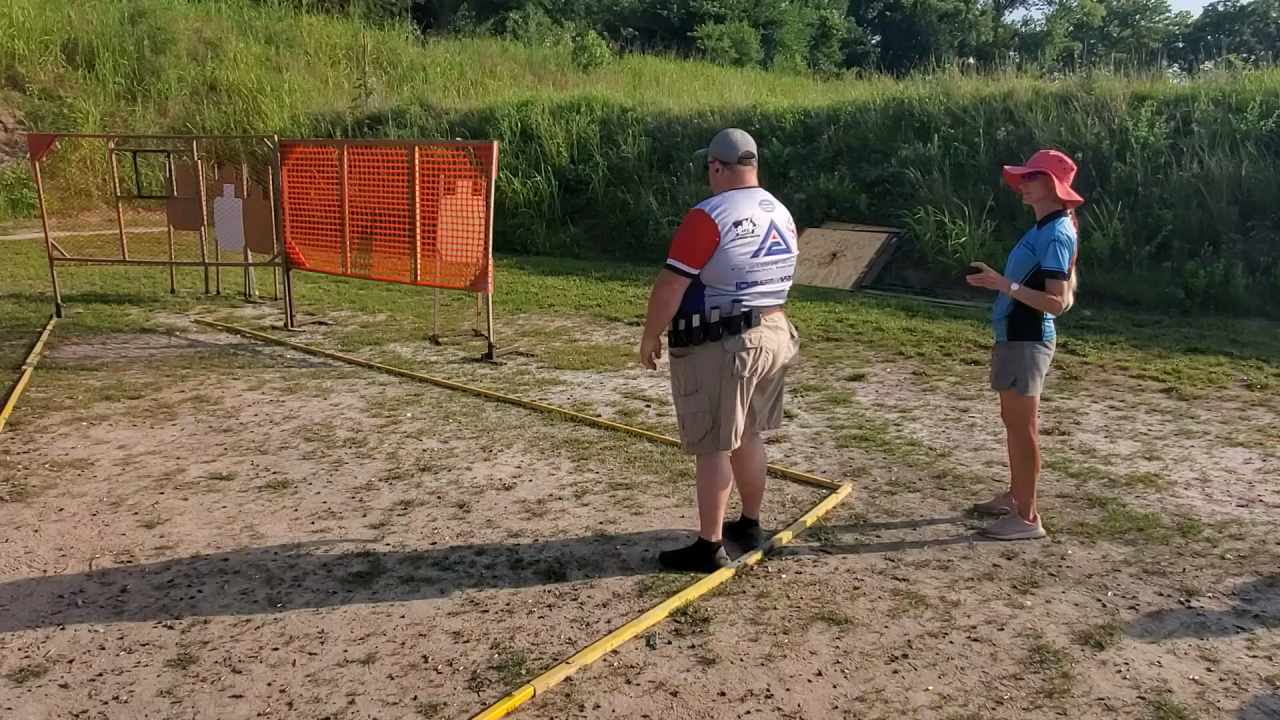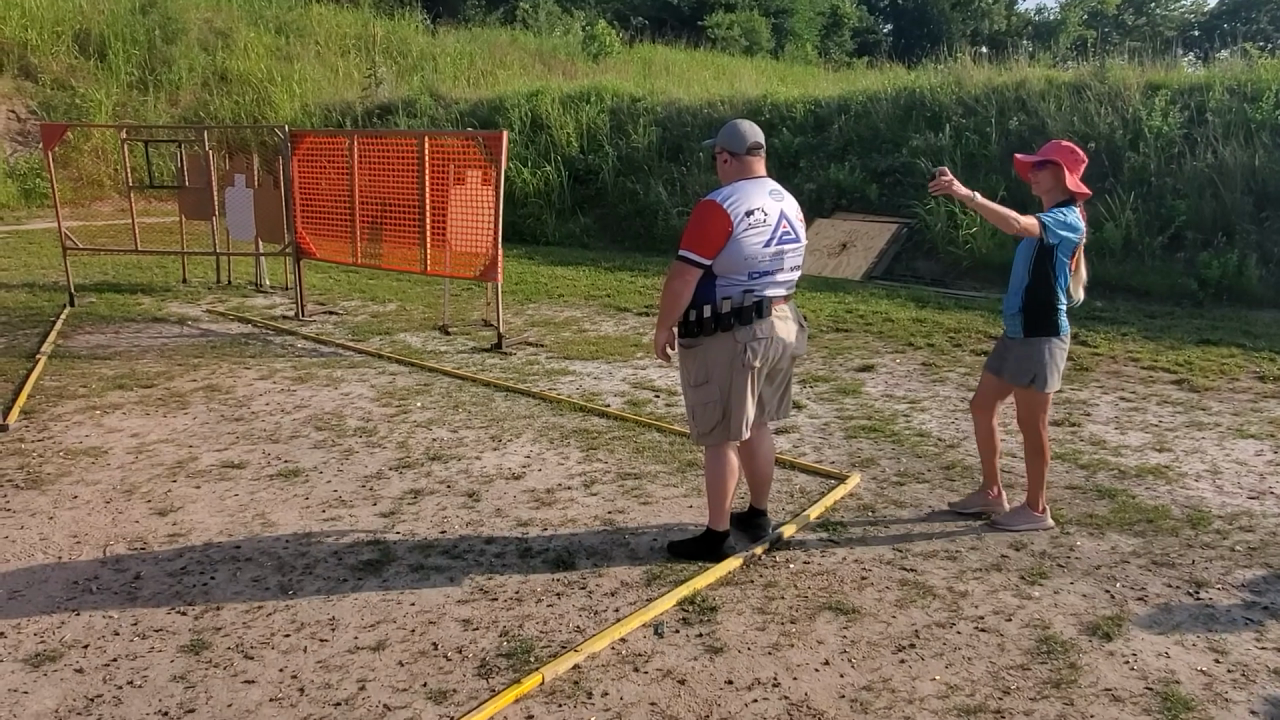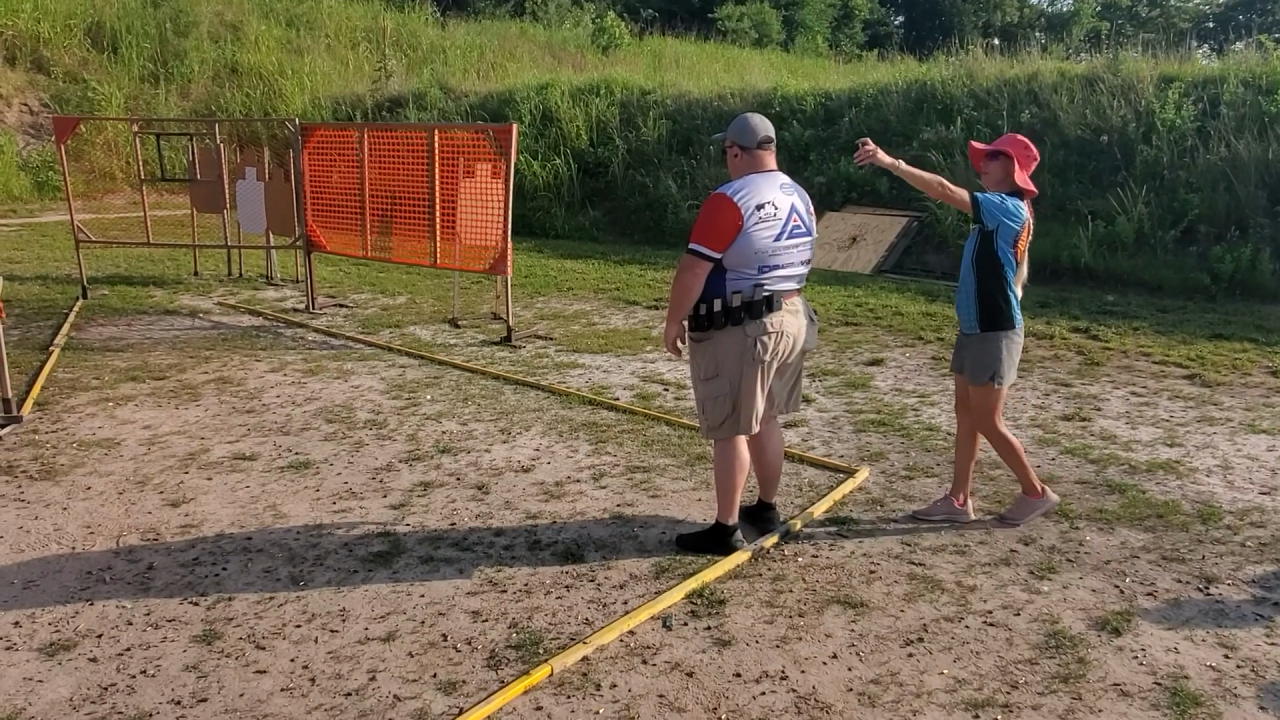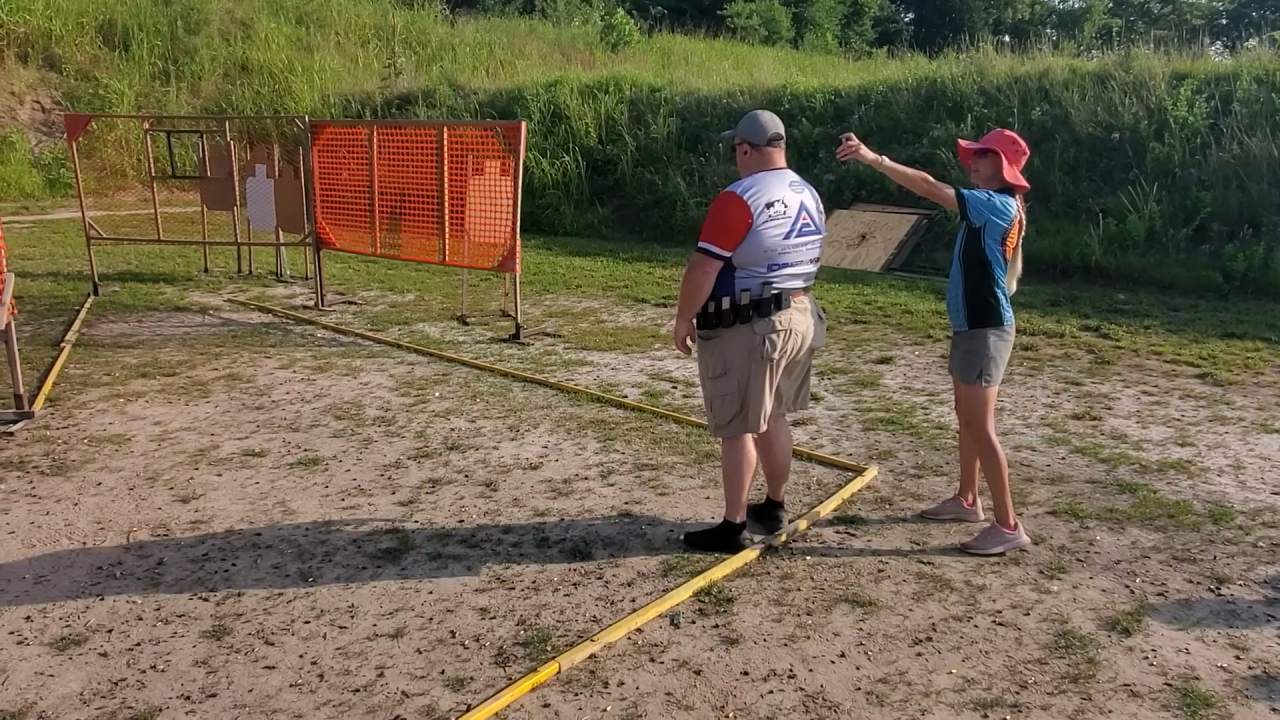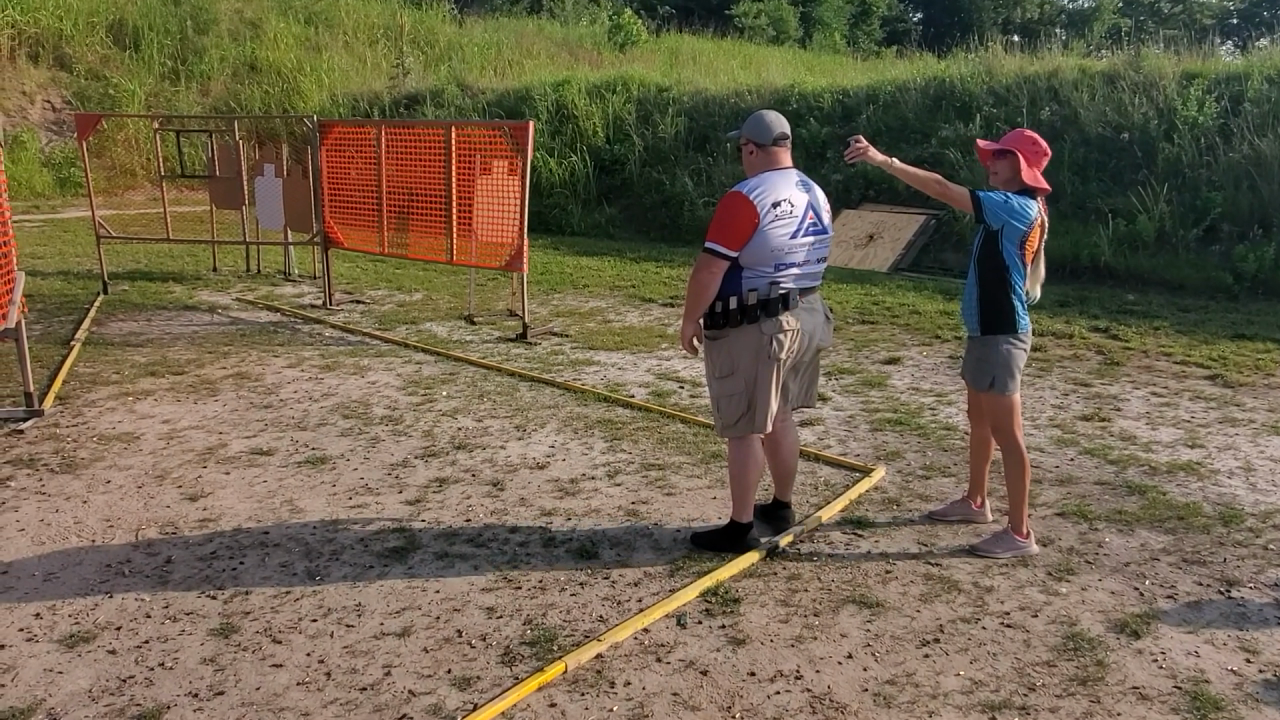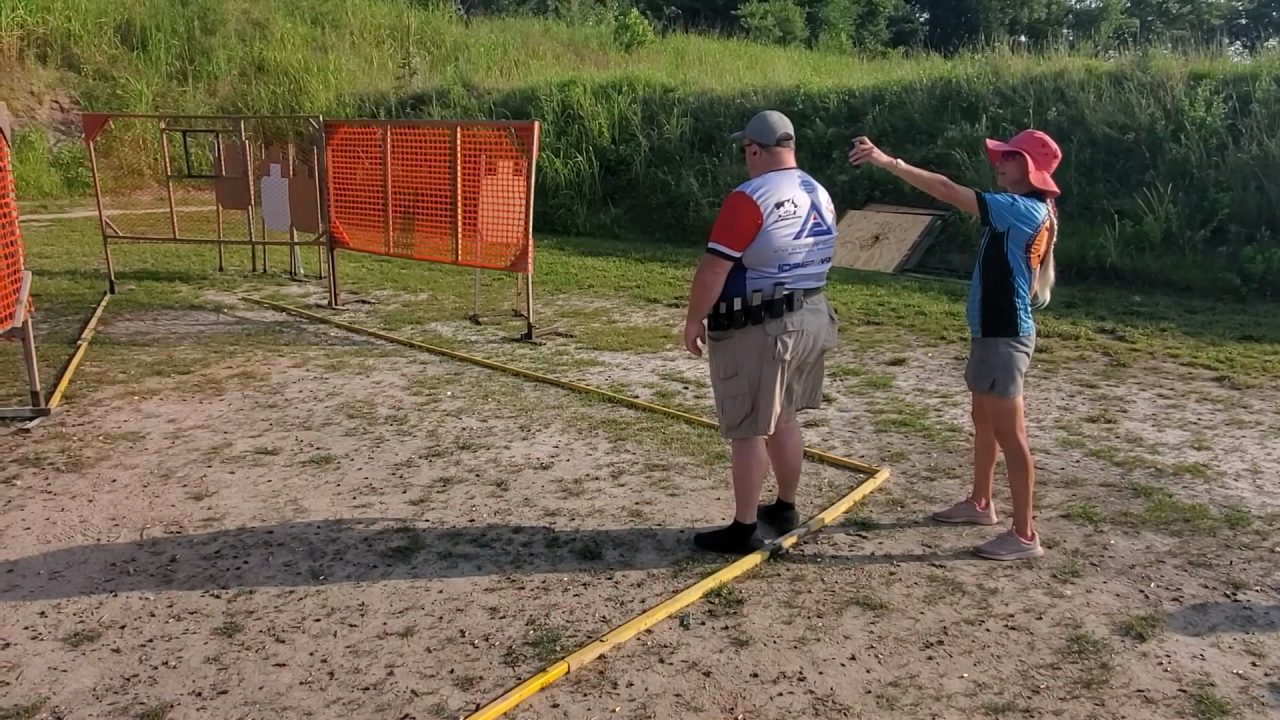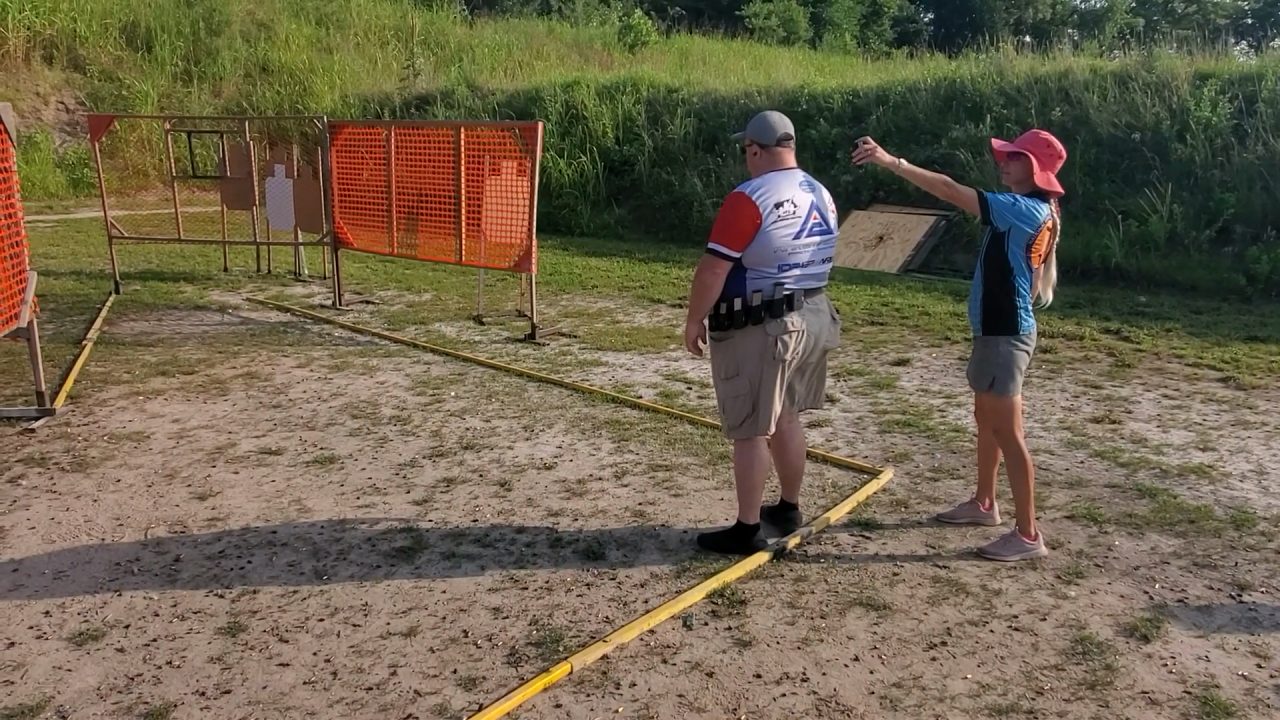
dt=0.7s
person 1, frame 1
left shoulder: (709, 216)
right shoulder: (783, 215)
left elbow: (670, 285)
left wrist: (650, 336)
left hip: (719, 344)
right hip: (774, 335)
left knee: (713, 447)
right knee: (748, 435)
left ankle: (709, 546)
right ankle: (750, 525)
person 1, frame 2
left shoulder: (719, 206)
right shoulder: (790, 205)
left elbow: (683, 276)
left wrist: (664, 327)
left hip: (728, 336)
right hip: (780, 326)
left knee: (721, 437)
right knee: (756, 425)
left ankle: (716, 537)
right ankle: (758, 515)
person 1, frame 3
left shoulder: (729, 200)
right shoulder: (800, 198)
left elbow: (693, 269)
left wrist: (674, 321)
left hip: (738, 329)
right hip: (791, 318)
left knee: (730, 430)
right knee: (765, 419)
left ankle: (726, 529)
right ankle: (766, 509)
person 1, frame 4
left shoulder: (739, 198)
right shoulder: (809, 195)
left elbow: (704, 268)
left wrist: (684, 319)
left hip: (746, 327)
right hip: (800, 317)
left knee: (738, 428)
right knee: (773, 418)
left ankle: (733, 527)
right ankle: (774, 508)
person 1, frame 5
left shoulder: (746, 197)
right shoulder: (816, 195)
left elbow: (710, 268)
left wrist: (690, 320)
left hip: (754, 327)
right hip: (807, 316)
left knee: (745, 429)
right knee: (779, 418)
left ankle: (740, 527)
right ankle: (781, 507)
person 1, frame 6
left shoulder: (749, 198)
right shoulder: (819, 194)
left elbow: (714, 268)
left wrist: (694, 320)
left hip: (757, 328)
right hip: (811, 317)
left knee: (748, 430)
right knee: (783, 418)
left ankle: (744, 529)
right ankle: (785, 508)
person 1, frame 7
left shoulder: (749, 198)
right shoulder: (820, 194)
left elbow: (714, 268)
left wrist: (694, 321)
left hip: (759, 328)
right hip: (813, 317)
left knee: (750, 430)
right knee: (785, 418)
left ankle: (747, 529)
right ankle: (788, 508)
person 2, frame 1
left shoulder: (1057, 233)
right shoulder: (1041, 228)
left elbow: (1056, 301)
left wrist: (1003, 285)
right wrist: (996, 279)
left hip: (1028, 342)
right hip: (1014, 338)
left knee: (1023, 429)
right knee: (1013, 423)
left ankle: (1027, 517)
right ankle: (1014, 496)
person 2, frame 2
left shoulder: (1066, 219)
right shoulder: (1048, 219)
left elbow: (1016, 224)
left wrist: (967, 195)
left hip: (1041, 338)
right hip: (1017, 333)
left knee: (1031, 424)
right knee: (982, 407)
left ankle: (1036, 509)
right ankle: (992, 491)
person 2, frame 3
left shoulder: (1009, 209)
right shoulder: (999, 211)
left elbow: (944, 191)
left wrist: (891, 162)
left hip: (995, 333)
right hip: (975, 329)
left knee: (987, 422)
right knee: (965, 415)
left ankle: (1035, 492)
right ankle: (959, 499)
person 2, frame 4
left shoulder: (999, 205)
right shoulder: (991, 206)
left elbow: (930, 188)
left wrist: (873, 158)
left hip: (986, 329)
right hip: (971, 326)
left knee: (980, 427)
right knee: (966, 417)
left ankle: (1008, 525)
right ankle: (966, 499)
person 2, frame 5
left shoulder: (1018, 208)
right shoulder: (1013, 208)
left elbow: (943, 189)
left wrist: (884, 160)
left hip: (1002, 335)
right hip: (986, 330)
left knee: (1006, 432)
right knee: (979, 419)
left ankle: (1020, 532)
right ankle: (975, 501)
person 2, frame 6
left shoulder: (1024, 210)
right shoulder: (1025, 210)
left elbow: (949, 192)
left wrist: (888, 162)
left hip: (1005, 336)
right hip: (992, 331)
left knee: (1009, 434)
right knee: (983, 420)
left ankle: (1024, 534)
right ankle: (979, 503)
person 2, frame 7
left shoulder: (1025, 210)
right shoulder: (1031, 210)
left elbow: (950, 190)
left wrist: (891, 161)
left hip: (1005, 334)
right hip: (996, 329)
left knee: (1007, 432)
right knee: (985, 419)
left ankle: (1028, 534)
right ankle: (984, 503)
